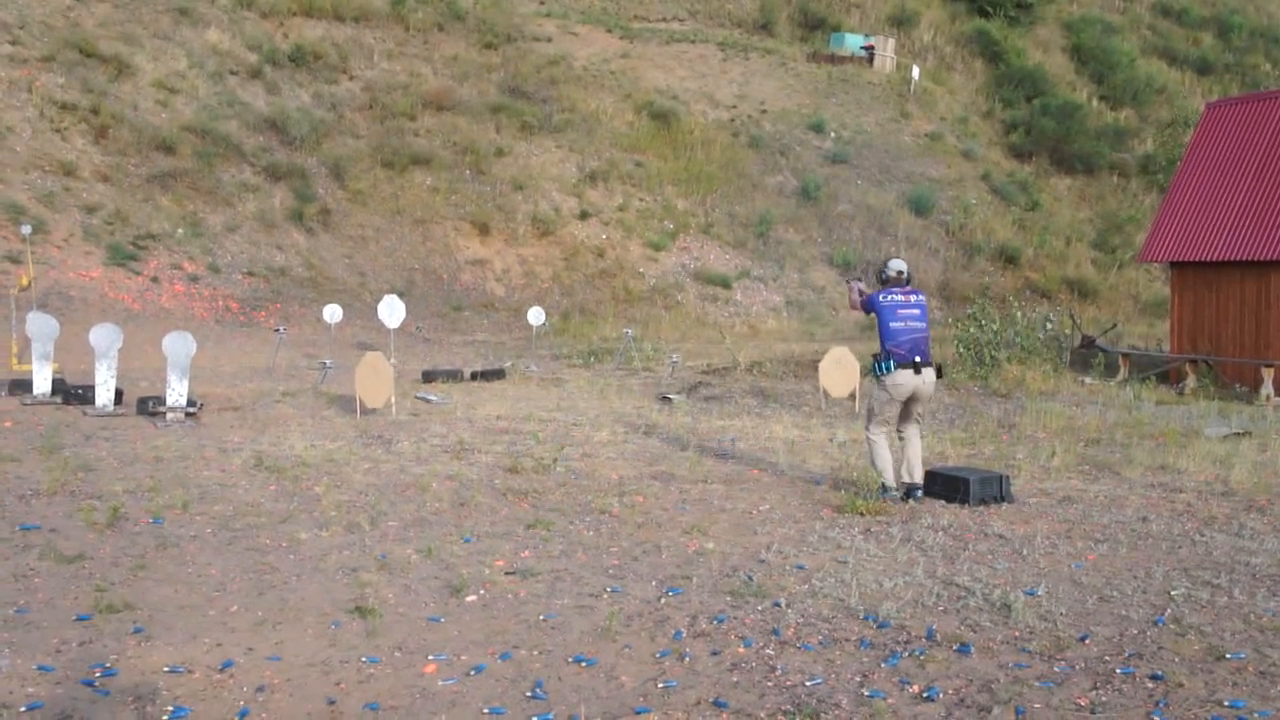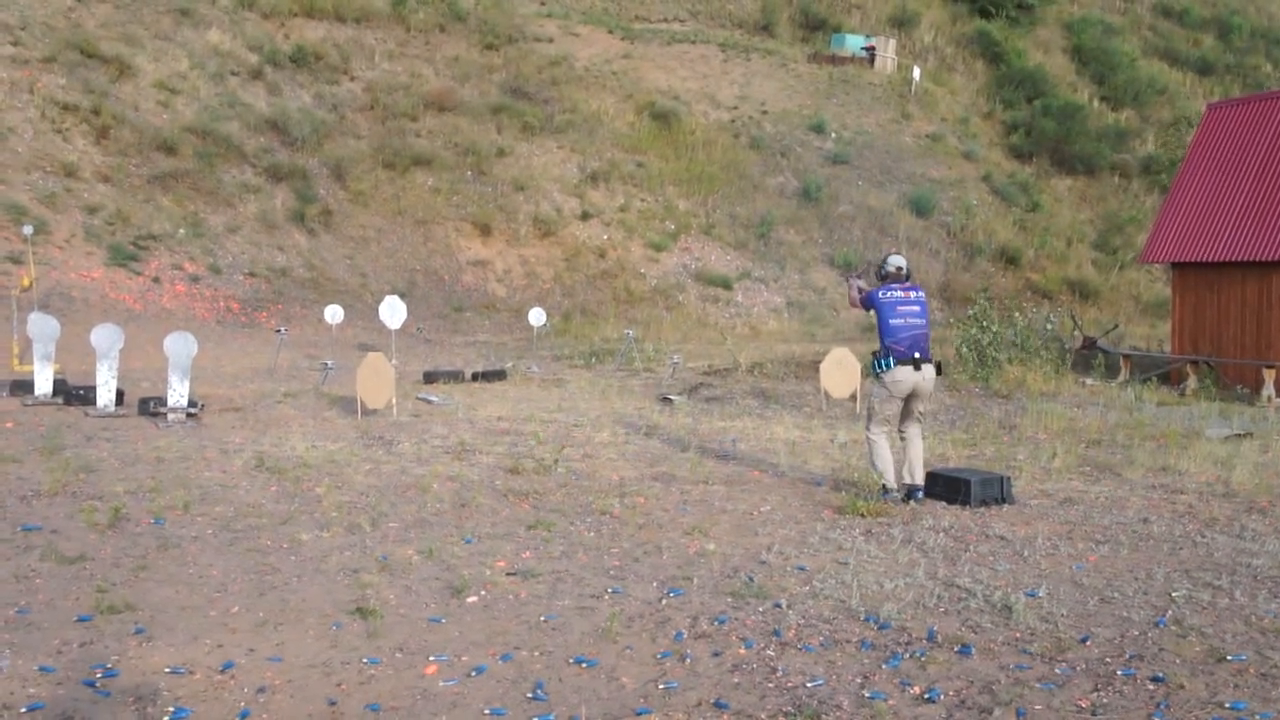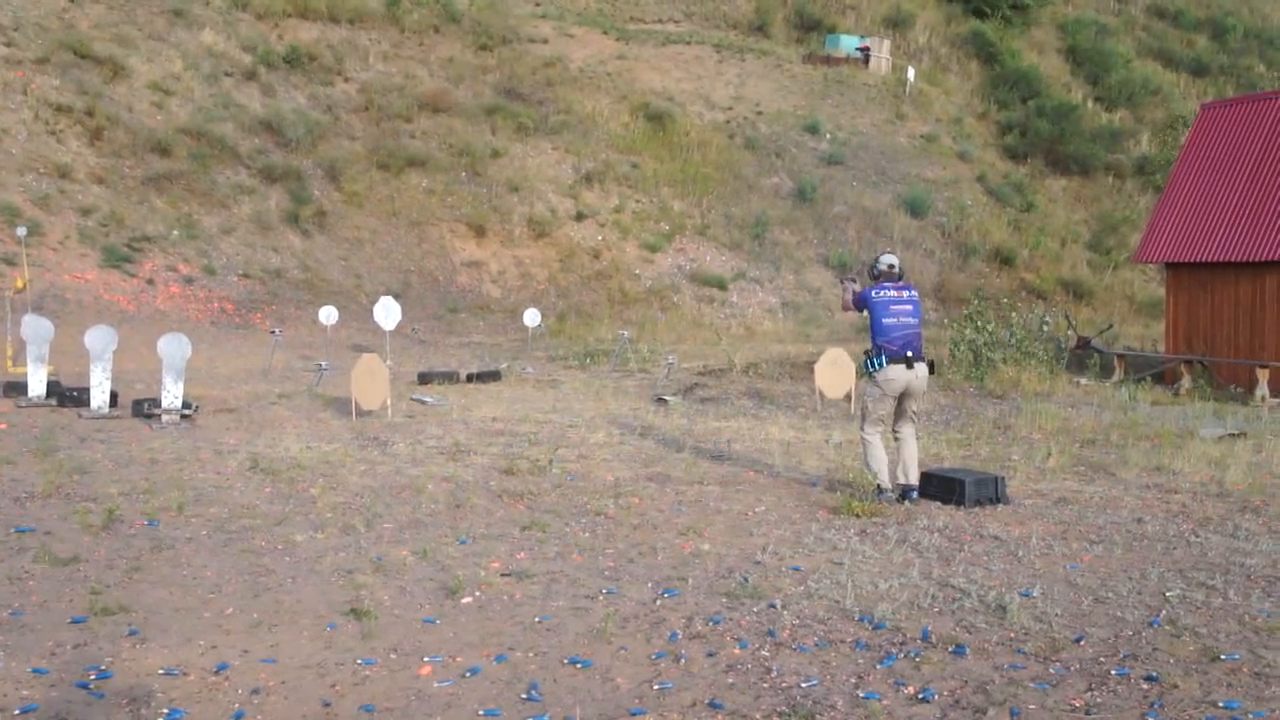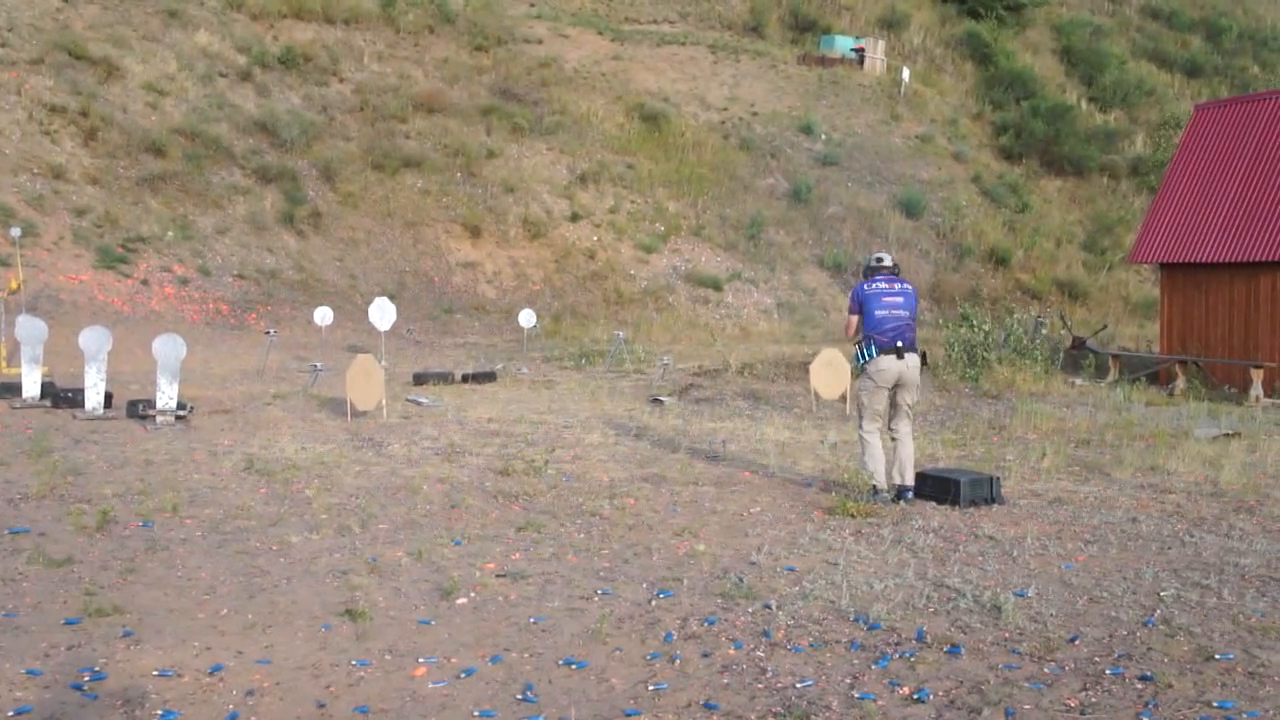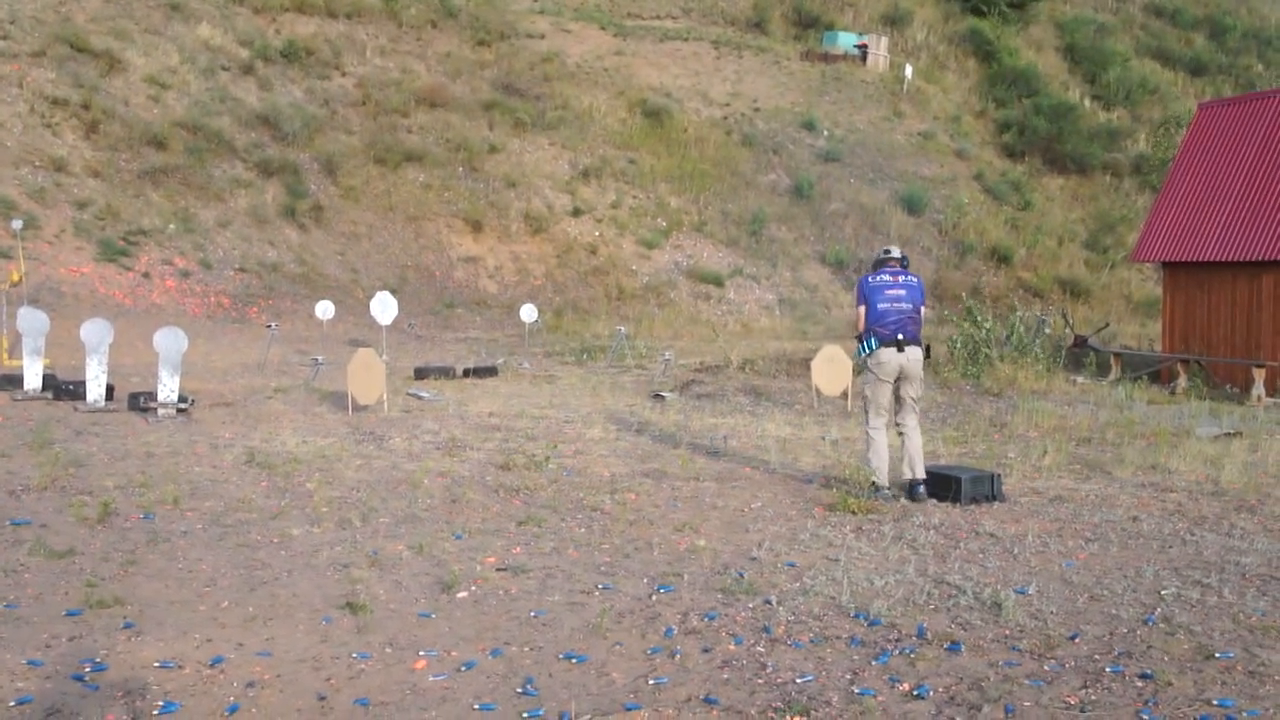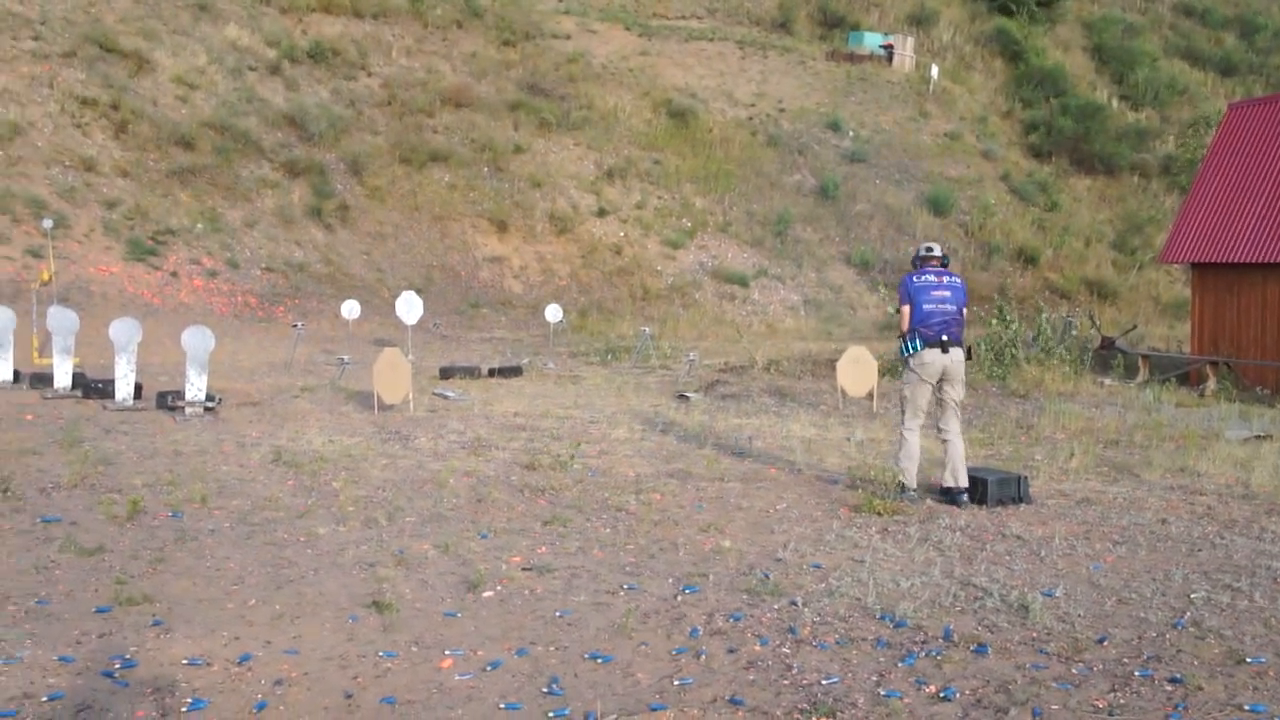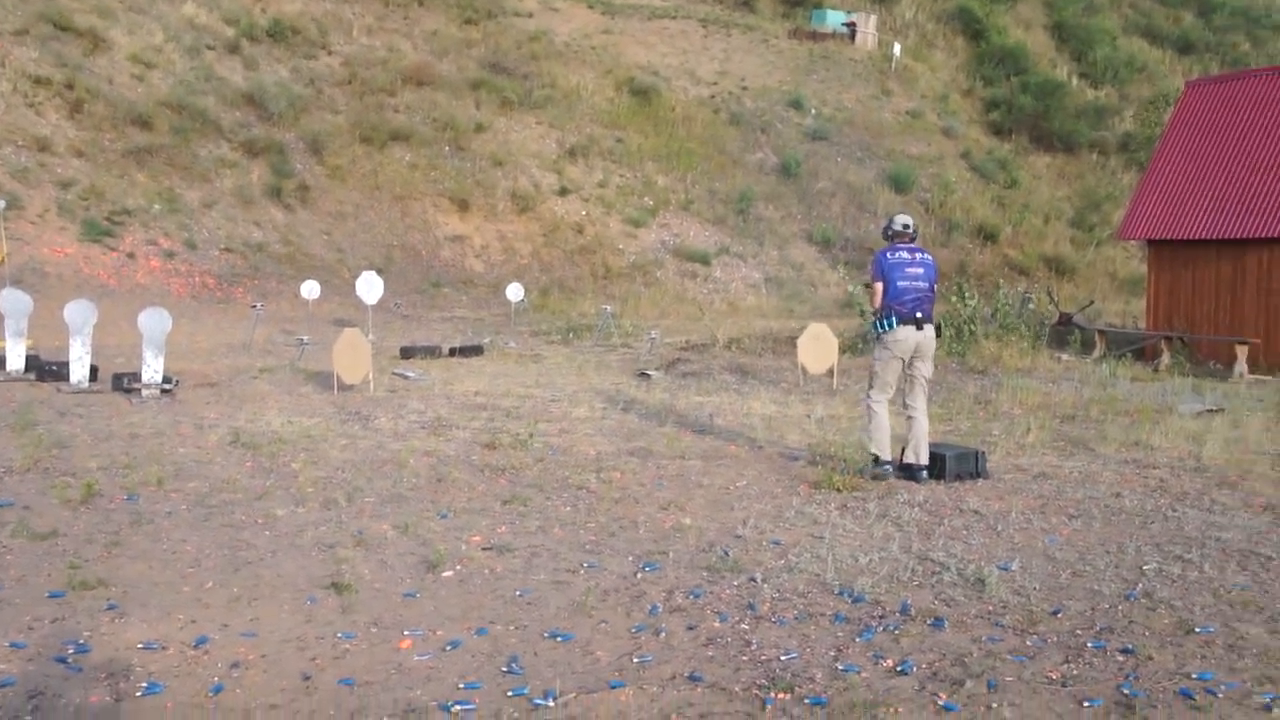
dt=0.3s
person 1, frame 1
left shoulder: (879, 298)
right shoulder: (920, 297)
left elbow: (855, 305)
left wrist: (854, 290)
left hip: (896, 376)
right hip: (926, 375)
left knee: (876, 430)
right knee: (910, 429)
left ankle: (889, 486)
right ankle: (914, 484)
person 1, frame 2
left shoulder: (878, 295)
right shoulder: (920, 294)
left elbow: (855, 302)
left wrist: (853, 286)
left hip: (895, 372)
right hip: (925, 371)
left knee: (877, 431)
right knee: (913, 430)
left ankle: (890, 487)
right ankle: (915, 486)
person 1, frame 3
left shoulder: (870, 295)
right shoulder: (913, 293)
left elbow: (848, 306)
left wrist: (847, 290)
left hip: (888, 371)
right hip: (918, 370)
left knee: (871, 431)
right knee: (906, 430)
left ankle: (885, 487)
right ankle: (910, 486)
person 1, frame 4
left shoulder: (861, 289)
right shoulder: (909, 288)
left elbow: (850, 333)
left wrist: (860, 332)
left hip: (879, 362)
right hip: (910, 361)
left knee: (870, 428)
right knee: (902, 427)
left ankle: (880, 488)
right ankle: (905, 487)
person 1, frame 5
left shoulder: (866, 281)
right shoulder: (916, 281)
left elbow: (861, 326)
right elbow: (920, 321)
left hip: (881, 355)
right hip: (913, 354)
left knee: (876, 424)
right knee: (909, 422)
left ankle: (881, 486)
right ankle: (916, 481)
person 1, frame 6
left shoulder: (909, 281)
right shoulder: (958, 283)
left elbow: (904, 326)
right elbow: (962, 321)
left hip: (923, 355)
right hip: (954, 355)
left knee: (911, 425)
right knee: (951, 426)
left ankle: (908, 487)
right ankle: (958, 488)
person 1, frame 7
left shoulder: (882, 257)
right shoulder: (929, 259)
left elbow: (876, 302)
right elbow: (932, 296)
left hip: (895, 332)
right hip: (925, 332)
left knee: (878, 398)
right knee: (917, 402)
left ankle: (883, 460)
right ankle: (917, 464)
